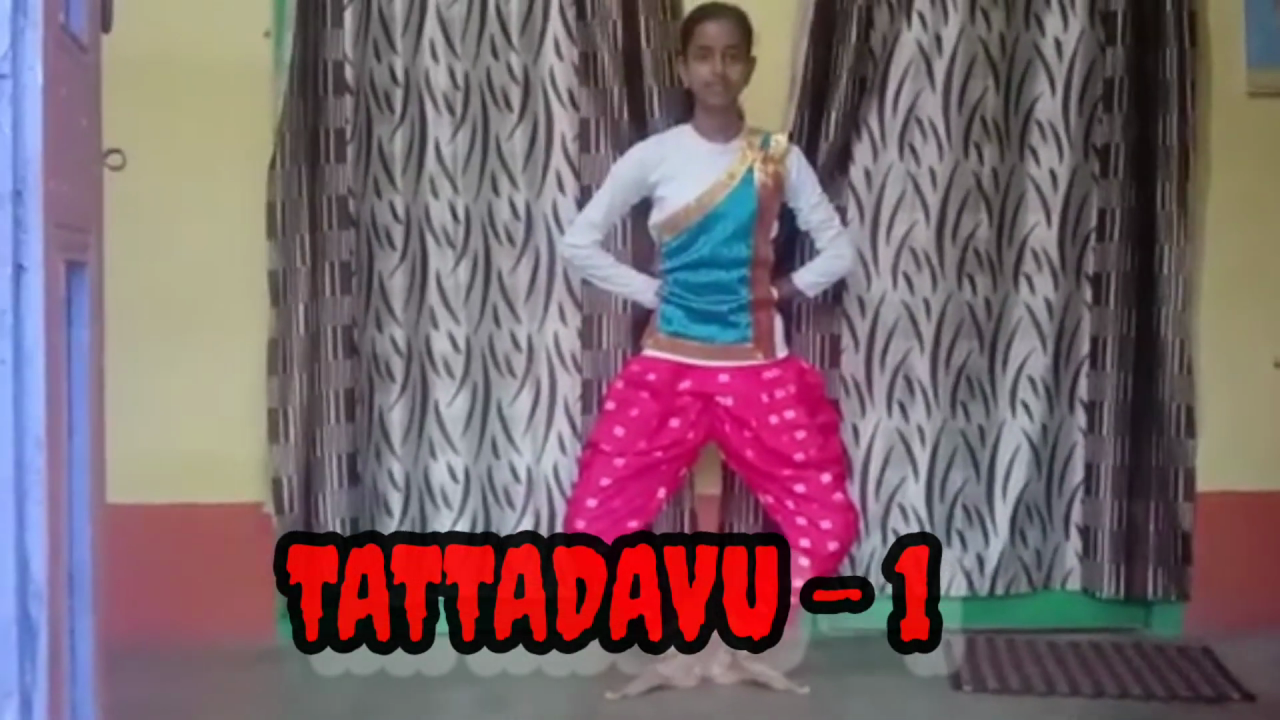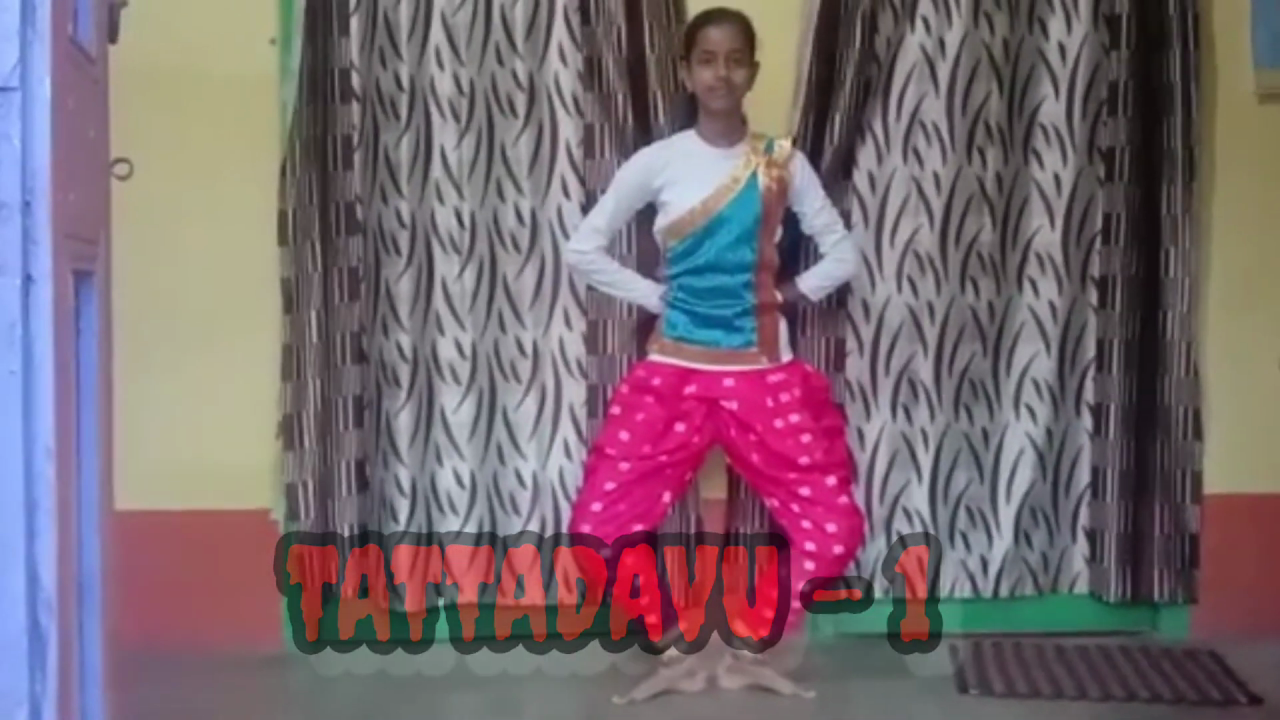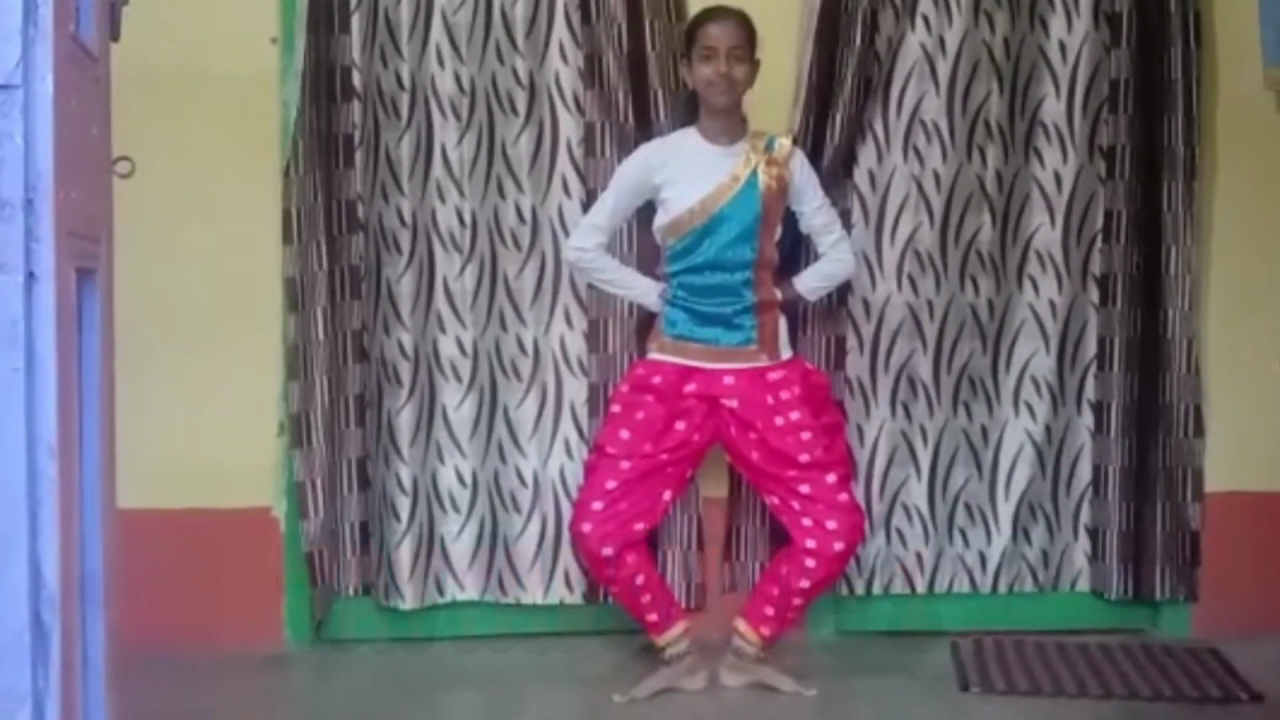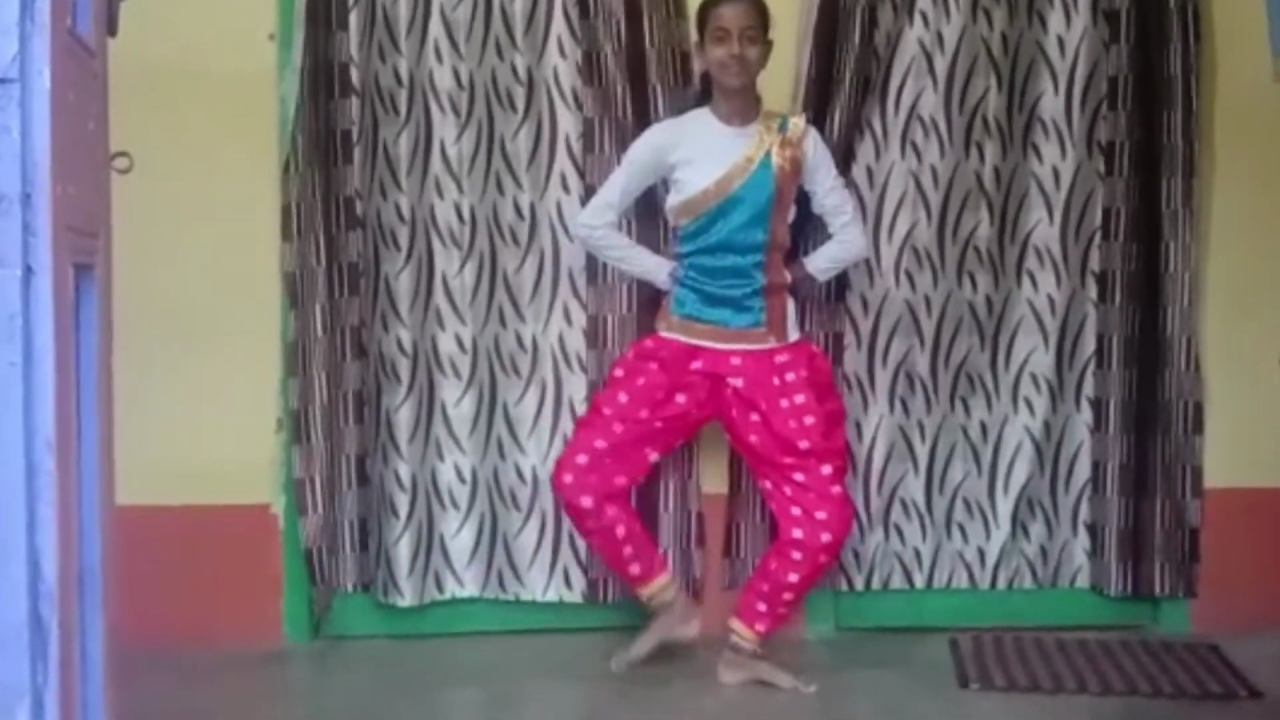
dt=0.5s
person 1, frame 1
left shoulder: (781, 160)
right shoulder: (651, 158)
left elbow: (839, 253)
right elbow: (577, 245)
left wrist: (780, 292)
right wrist: (655, 293)
left hip: (760, 377)
right hip: (669, 372)
left knee: (828, 527)
right knee: (592, 527)
person 1, frame 2
left shoulder: (784, 163)
right shoulder: (657, 162)
left elbow: (842, 254)
right elbow: (582, 250)
left wrist: (787, 293)
right wrist: (658, 297)
left hip: (764, 375)
right hip: (674, 373)
left knee: (834, 529)
right knee: (598, 527)
left ankle: (747, 647)
person 1, frame 3
left shoulder: (783, 161)
right shoulder: (656, 160)
left elbow: (839, 255)
right elbow: (582, 248)
left wrist: (783, 292)
right wrist: (656, 295)
left hip: (763, 373)
right hip: (673, 372)
left knee: (835, 527)
right knee: (598, 527)
left ankle: (746, 647)
right ankle: (678, 650)
person 1, frame 4
left shoulder: (798, 140)
right shoulder: (668, 139)
left elbow: (852, 236)
right elbow: (592, 224)
left wrist: (796, 272)
right wrist: (666, 272)
left hip: (772, 355)
right hip: (681, 348)
left knee: (823, 517)
right knee: (580, 480)
left ankle: (744, 646)
right ankle: (671, 604)
